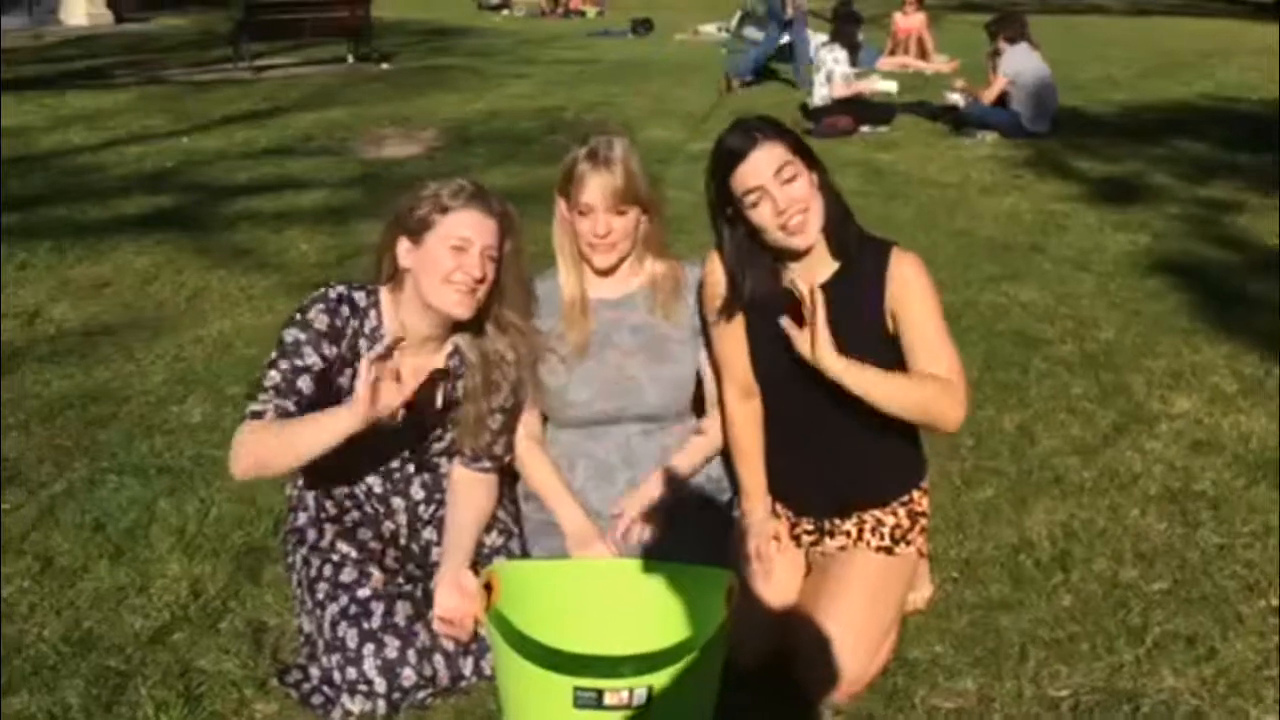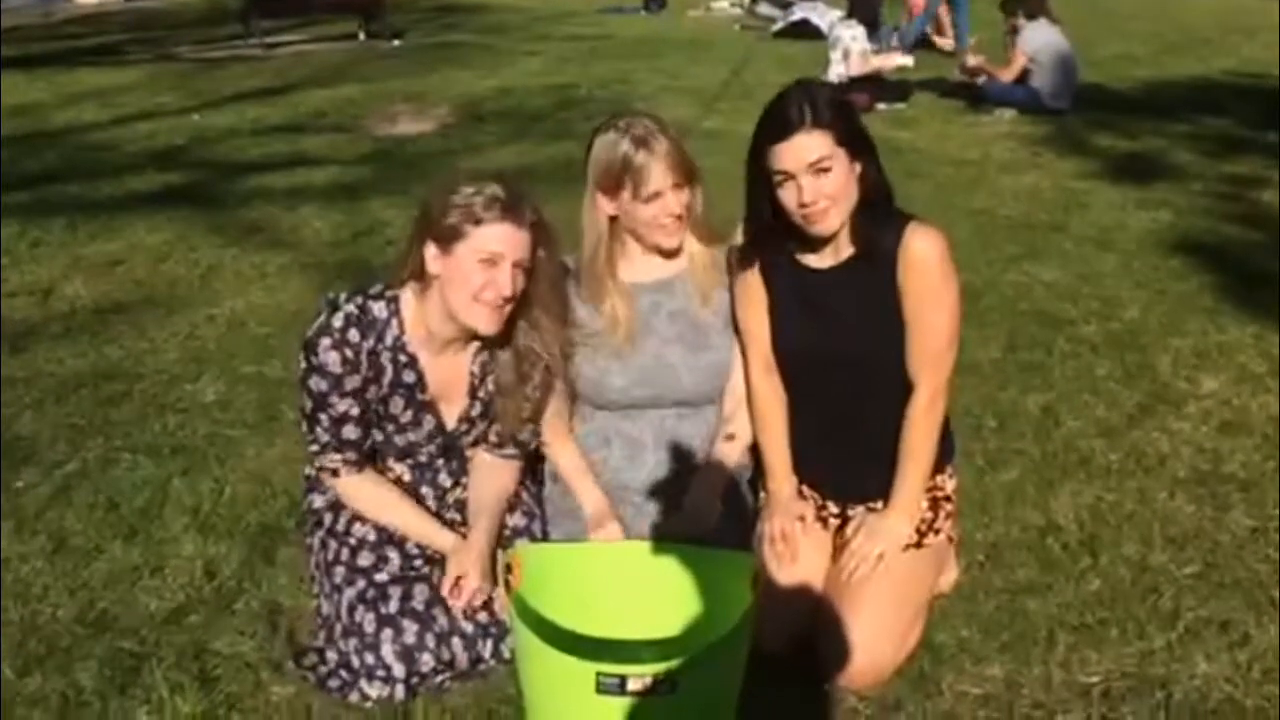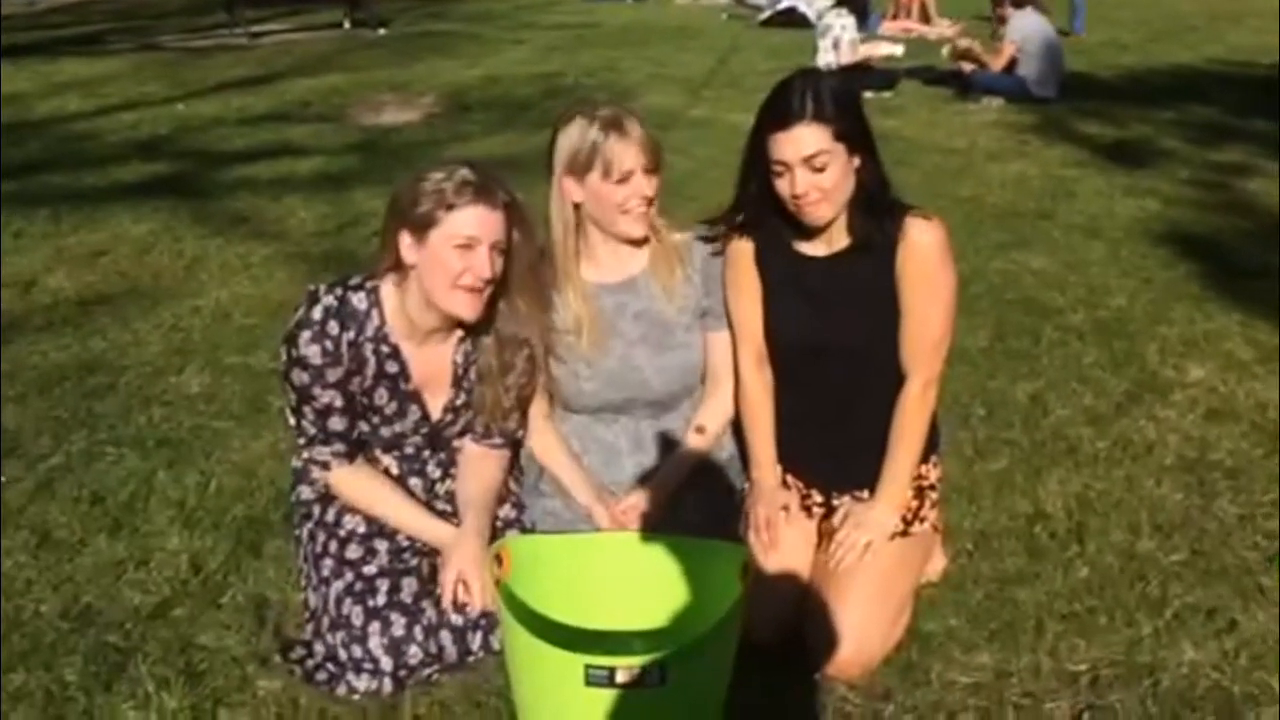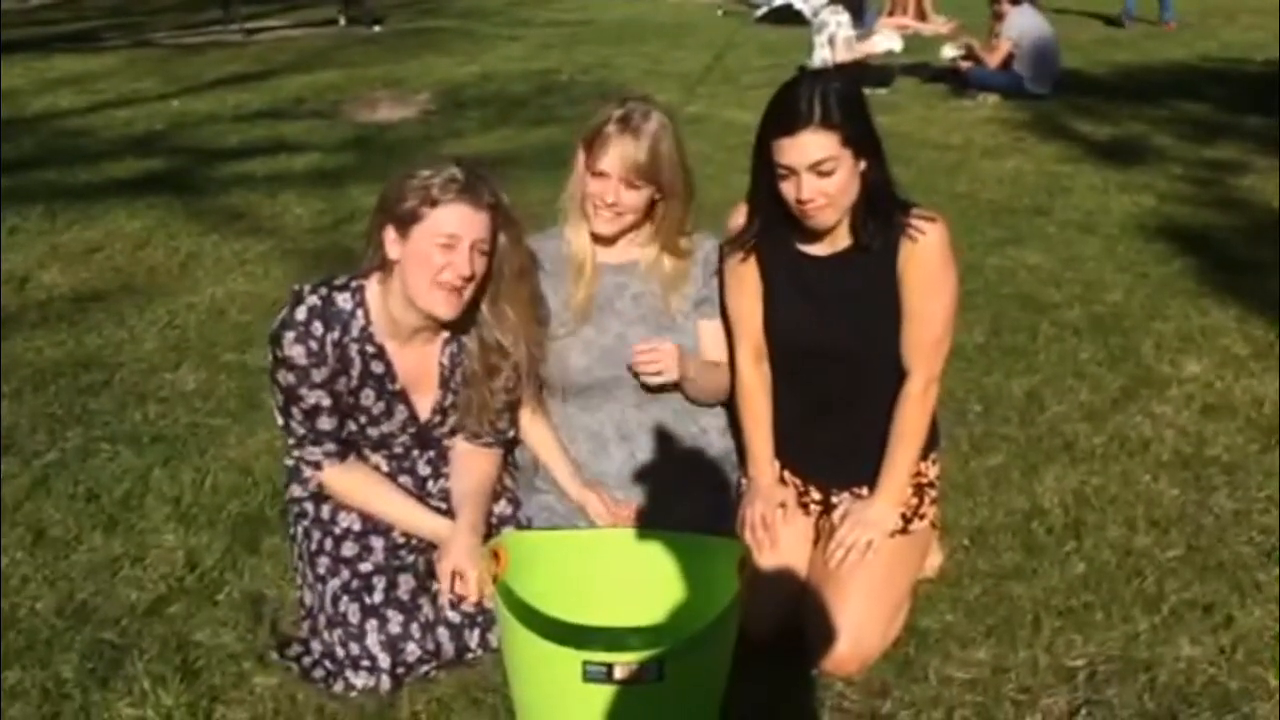
dt=1s
person 1, frame 1
left shoulder: (895, 271)
right shoulder: (728, 273)
left elbow: (950, 408)
right elbow: (740, 397)
left wrist: (834, 363)
right wrist: (756, 509)
left hip: (879, 502)
right hip: (782, 499)
left knee: (827, 677)
right knee: (744, 650)
left ankle: (899, 574)
right ankle: (830, 579)
person 1, frame 2
left shoulder: (915, 249)
right shoulder: (757, 250)
left elbow: (928, 390)
right elbow: (764, 375)
left wrist: (898, 517)
right wrist: (780, 490)
left hip: (904, 481)
right hip: (807, 481)
left knee: (855, 665)
right knee: (770, 636)
left ankle: (923, 560)
right ankle: (844, 562)
person 1, frame 3
left shoulder: (914, 239)
right shoulder: (749, 236)
left elbow: (920, 380)
right elbow: (754, 364)
left wrist: (884, 506)
right wrist: (764, 481)
left hip: (886, 470)
right hip: (792, 467)
left knee: (843, 654)
right knee: (758, 626)
left ankle: (911, 547)
right ankle: (832, 552)
person 1, frame 4
left shoulder: (916, 240)
right shoulder: (752, 229)
left elbow: (921, 379)
right elbow: (751, 359)
left wrist: (884, 504)
right wrist: (762, 478)
left hip: (886, 466)
right hip: (789, 463)
left knee: (840, 652)
right knee: (752, 622)
left ankle: (907, 545)
right ankle: (826, 542)
person 2, frame 1
left shoulder: (496, 346)
right shoulder: (335, 319)
left elbow: (478, 469)
right elbow: (245, 460)
left wrist: (455, 566)
right wrist: (357, 414)
left hip: (453, 518)
right hip: (344, 520)
left ankle: (431, 590)
person 2, frame 2
left shoulder: (525, 340)
right shoulder: (348, 332)
left elbow: (500, 452)
right elbow: (347, 474)
left wrist: (479, 540)
right wrist: (451, 547)
left hip: (475, 503)
right hip: (368, 509)
right knee: (397, 657)
left ankle: (459, 577)
person 2, frame 3
left shoulder: (504, 324)
right shoulder: (329, 325)
left elbow: (487, 443)
right elbow: (337, 465)
left wrist: (473, 535)
right wrist: (447, 539)
left hip: (464, 499)
right hip: (357, 503)
right knee: (384, 651)
person 2, frame 4
left shoulder: (489, 325)
right shoulder: (314, 324)
left elbow: (479, 440)
right elbow: (327, 464)
left wrist: (468, 530)
right wrist: (442, 533)
left hip: (457, 498)
right hip: (351, 502)
right knee: (379, 652)
person 3, frame 1
left shoulder: (689, 289)
right shoulder: (538, 304)
left elbow: (725, 411)
right elbow: (523, 437)
left wrist: (659, 489)
right wrist: (575, 524)
left hip: (681, 511)
right hip: (568, 515)
person 3, frame 2
left shoulder: (726, 276)
right shoulder: (571, 287)
left elbow: (743, 405)
right elbow: (551, 417)
left wrist: (707, 490)
right wrist: (595, 506)
left hip: (703, 505)
right hip: (593, 514)
person 3, frame 3
left shoulder: (698, 262)
left elbow: (723, 388)
right elbow: (534, 416)
left wrist: (662, 486)
right wrist: (592, 502)
left hip: (691, 493)
right hip: (574, 504)
person 3, frame 4
left shoulder: (699, 259)
right shoulder: (537, 262)
left elbow: (720, 383)
left wrist: (686, 371)
right wrist: (577, 489)
left hip: (686, 485)
right hip: (569, 493)
